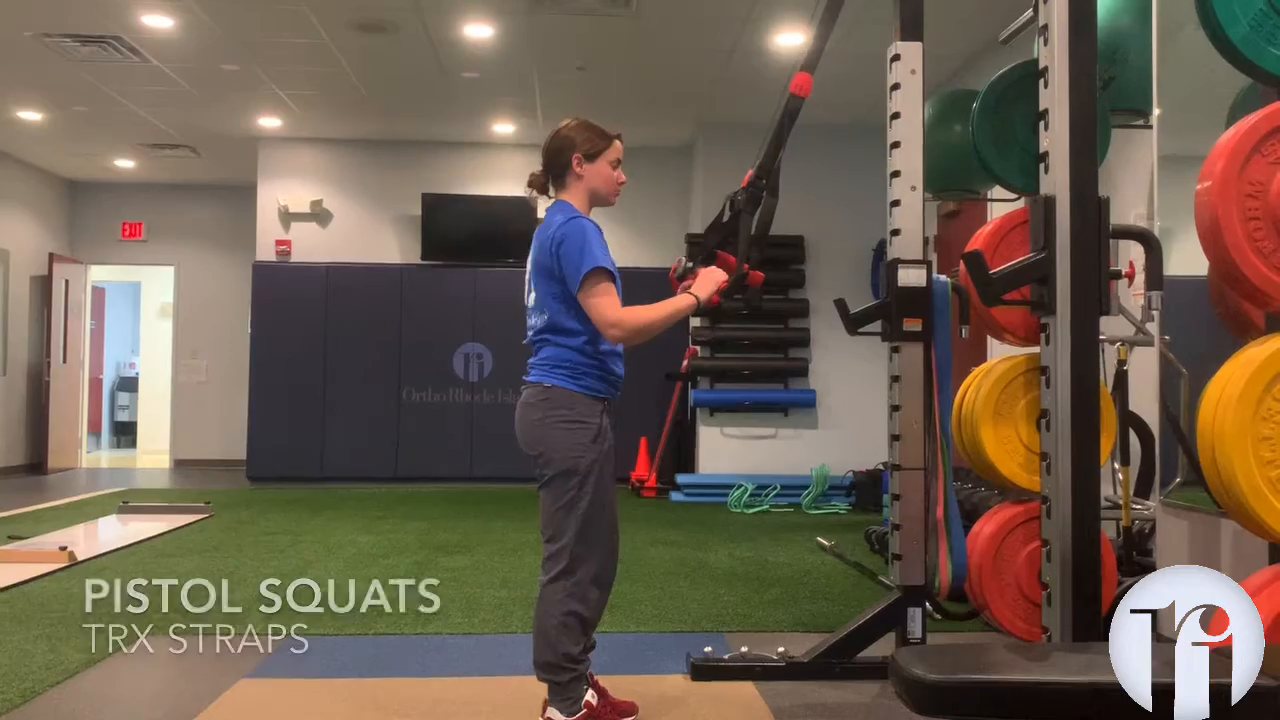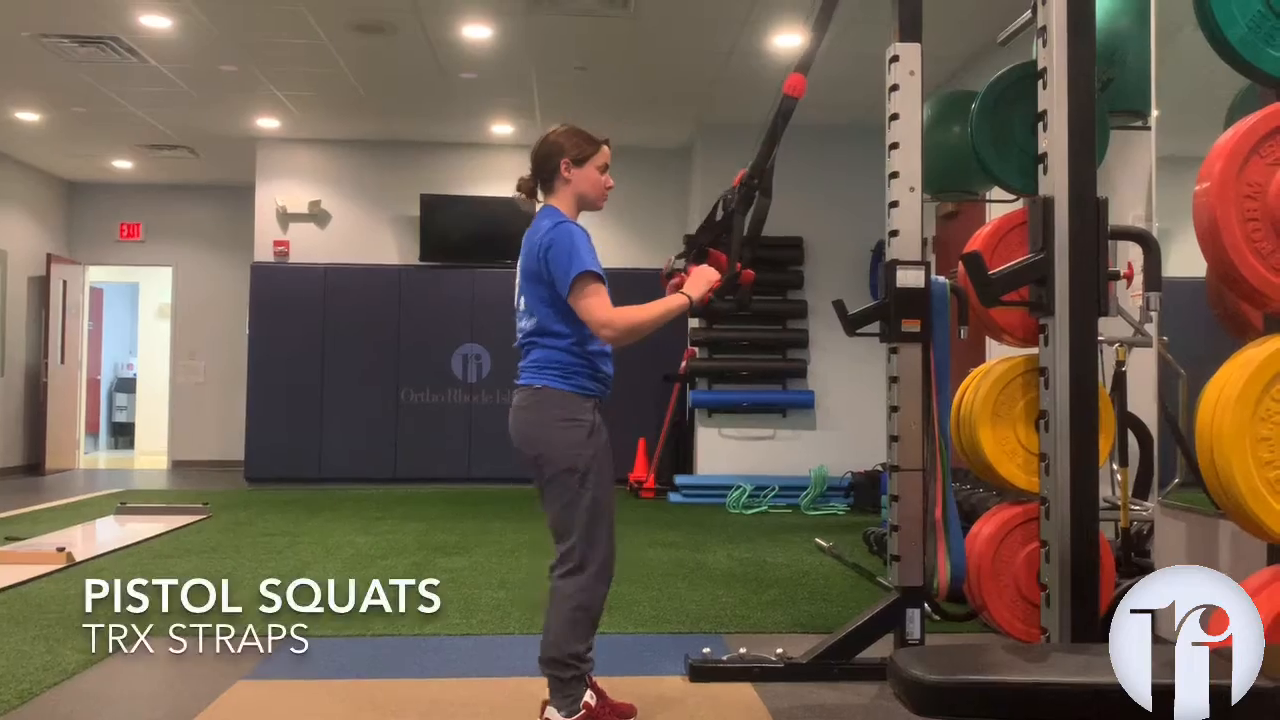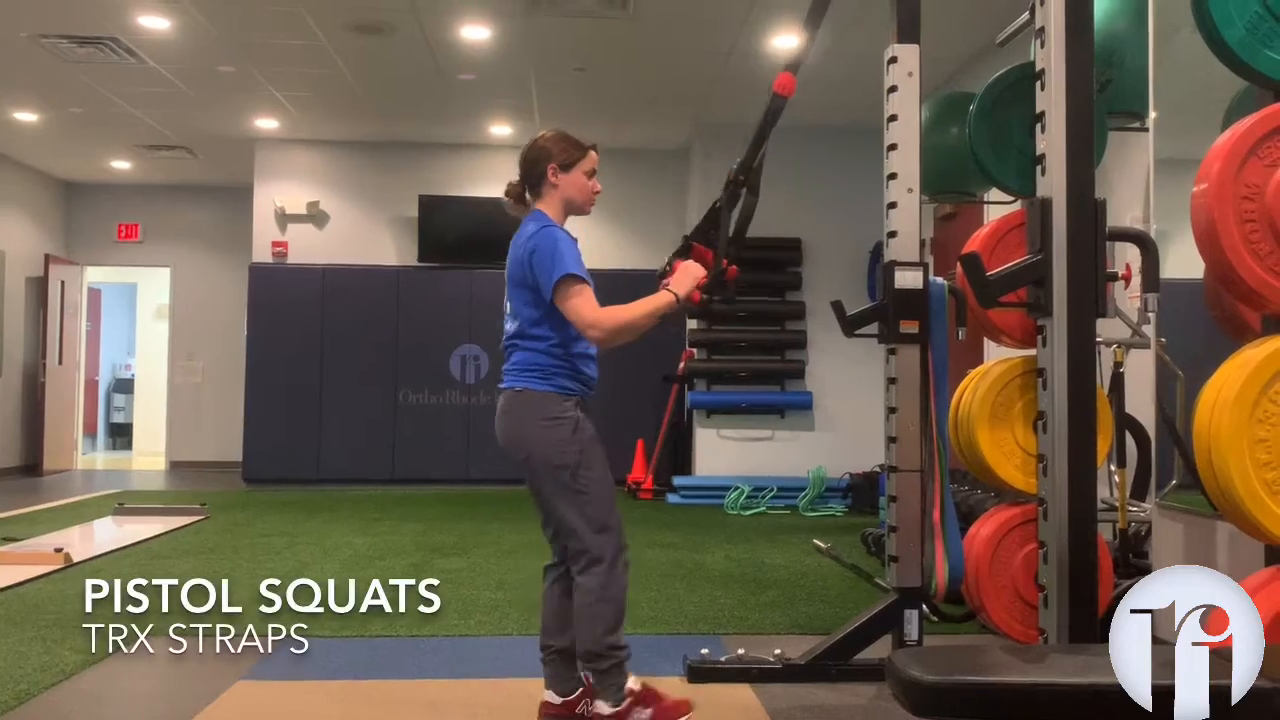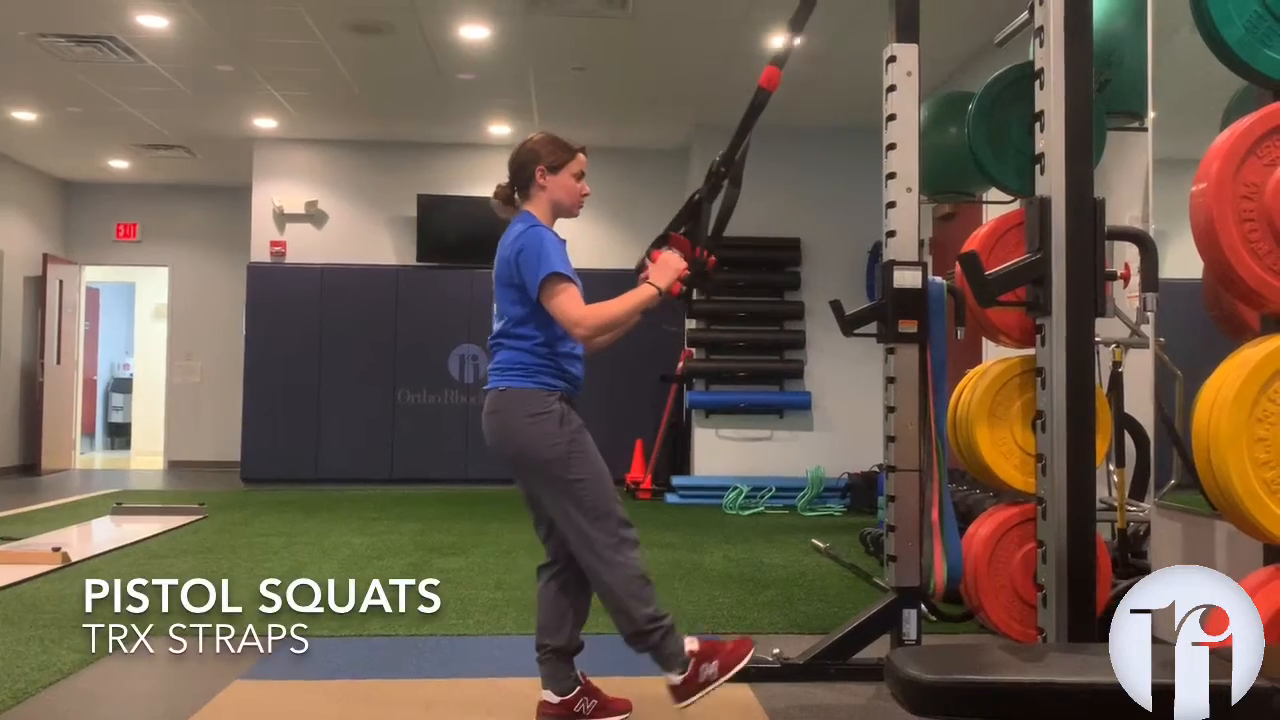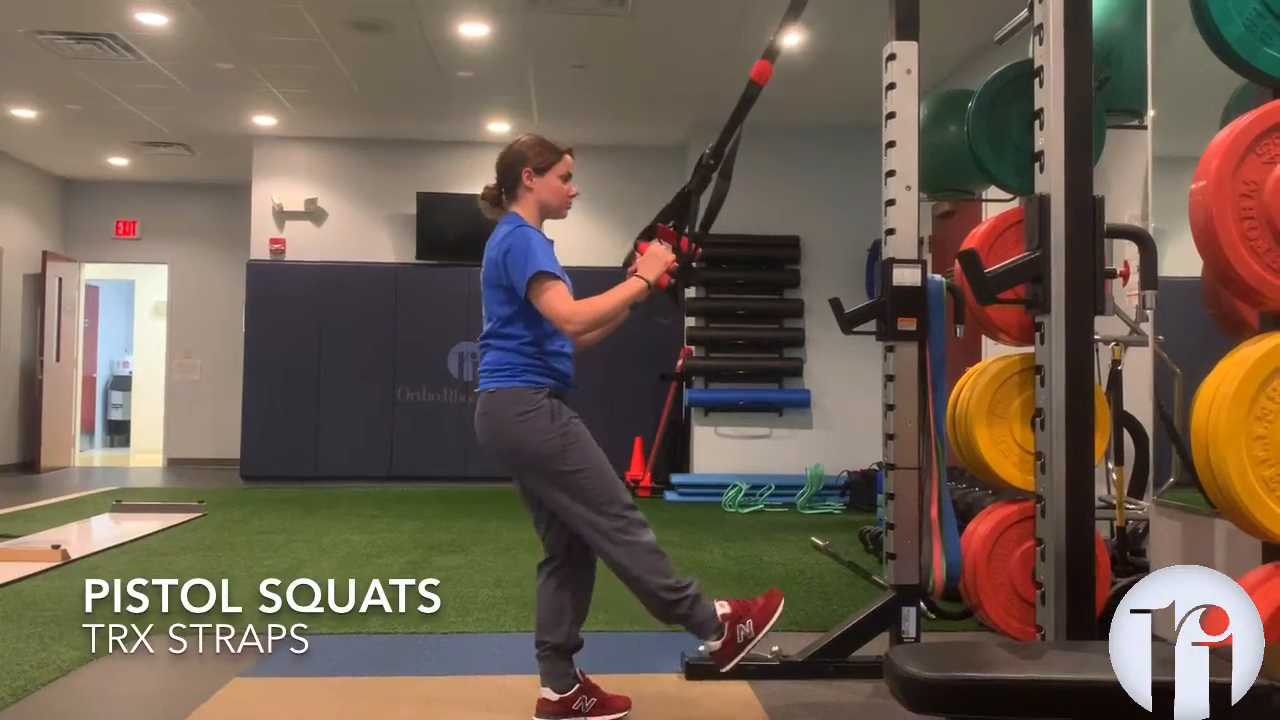
dt=0.2s
person 1, frame 1
left shoulder: (557, 229)
right shoulder: (576, 230)
left elbow: (597, 328)
right elbow: (613, 323)
left wrist: (683, 298)
right wrist: (694, 296)
left hip: (561, 406)
right hip: (570, 410)
left knee: (587, 557)
right knee: (577, 560)
person 1, frame 2
left shoulder: (544, 234)
right shoulder: (563, 234)
left elbow: (587, 330)
right elbow: (605, 323)
left wrist: (673, 300)
right wrist: (687, 295)
left hip: (549, 407)
right hip: (562, 409)
left knee: (580, 555)
right knee: (586, 558)
person 1, frame 3
left shoulder: (535, 238)
right shoulder: (548, 238)
left elbow: (582, 334)
right elbow: (594, 324)
left wrist: (663, 303)
right wrist: (674, 293)
left hip: (534, 410)
right hip: (548, 410)
left knee: (572, 551)
right knee: (602, 547)
person 1, frame 4
left shoulder: (527, 240)
right shoulder: (534, 239)
left elbow: (575, 335)
right elbow: (581, 322)
left wrist: (648, 292)
right wrist: (653, 285)
left hip: (520, 411)
right hip: (534, 409)
left knee: (568, 551)
right knee: (607, 536)
right ankle: (679, 662)
person 1, frame 5
left shoulder: (519, 241)
right shoulder: (520, 239)
left elbow: (569, 336)
right elbow: (572, 319)
left wrist: (637, 288)
right wrist: (642, 279)
left hip: (514, 410)
right hip: (527, 407)
left knee: (570, 547)
right knee: (616, 522)
right ankle: (713, 626)
